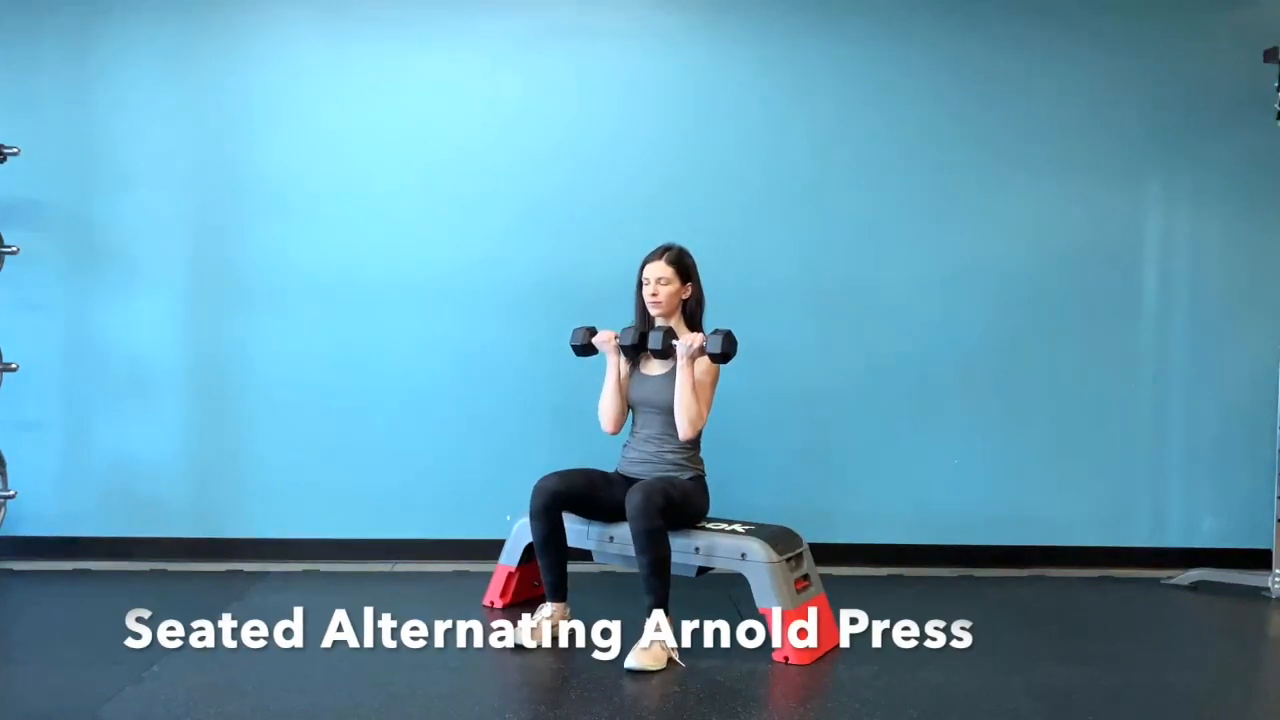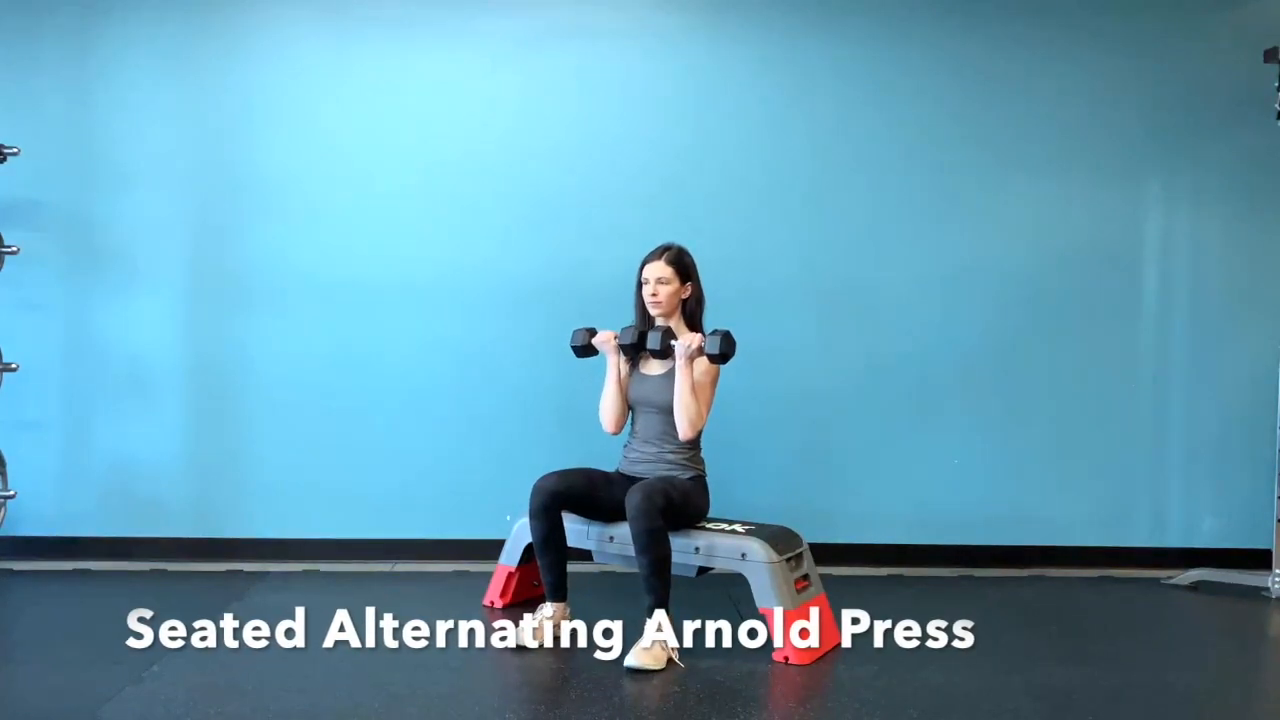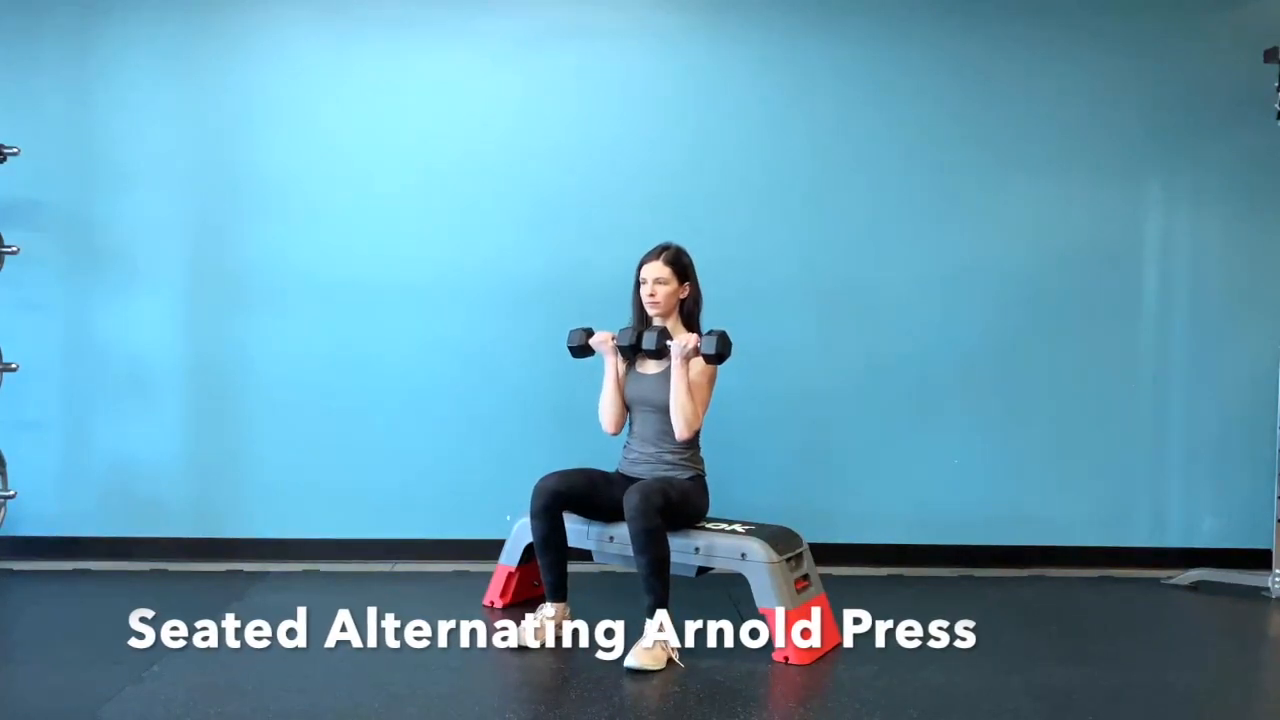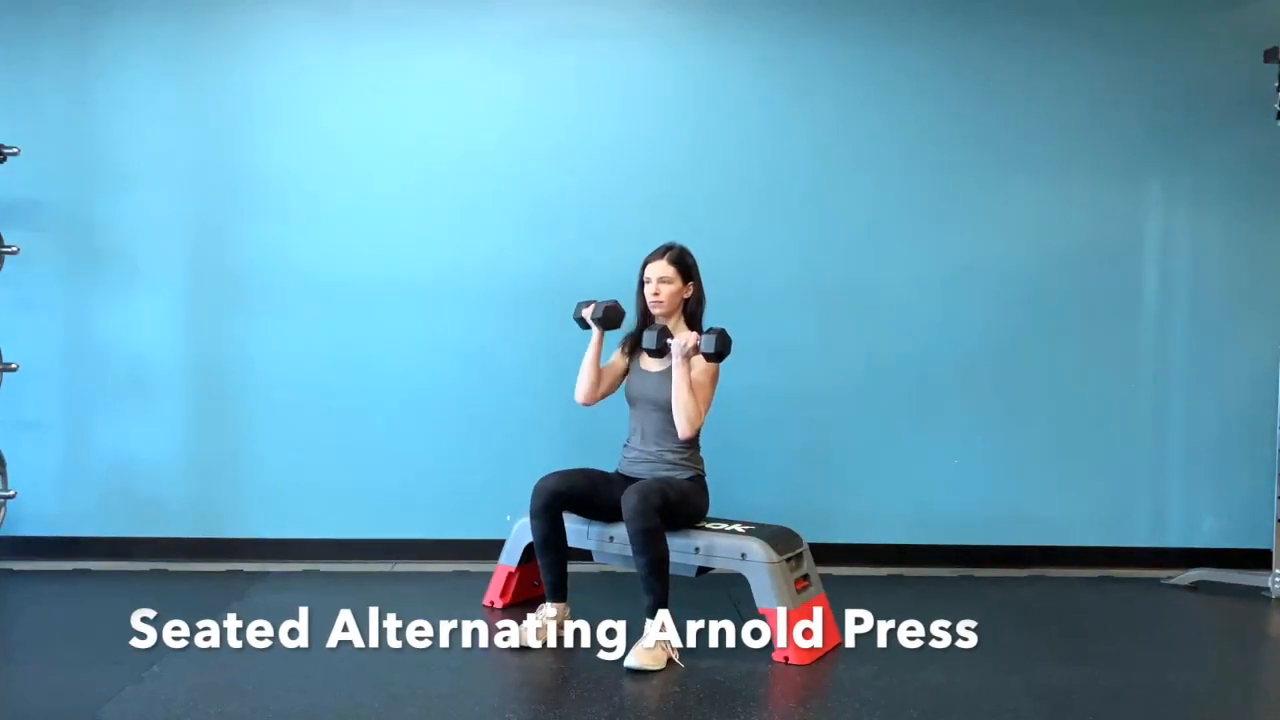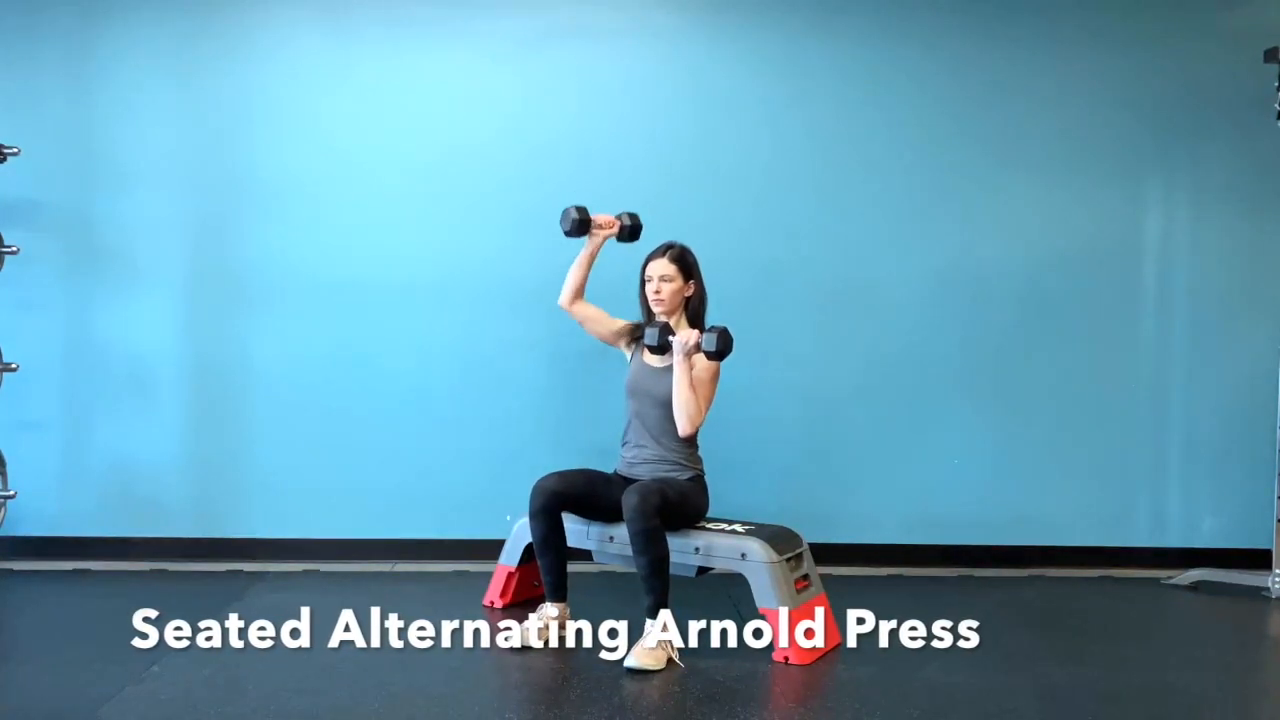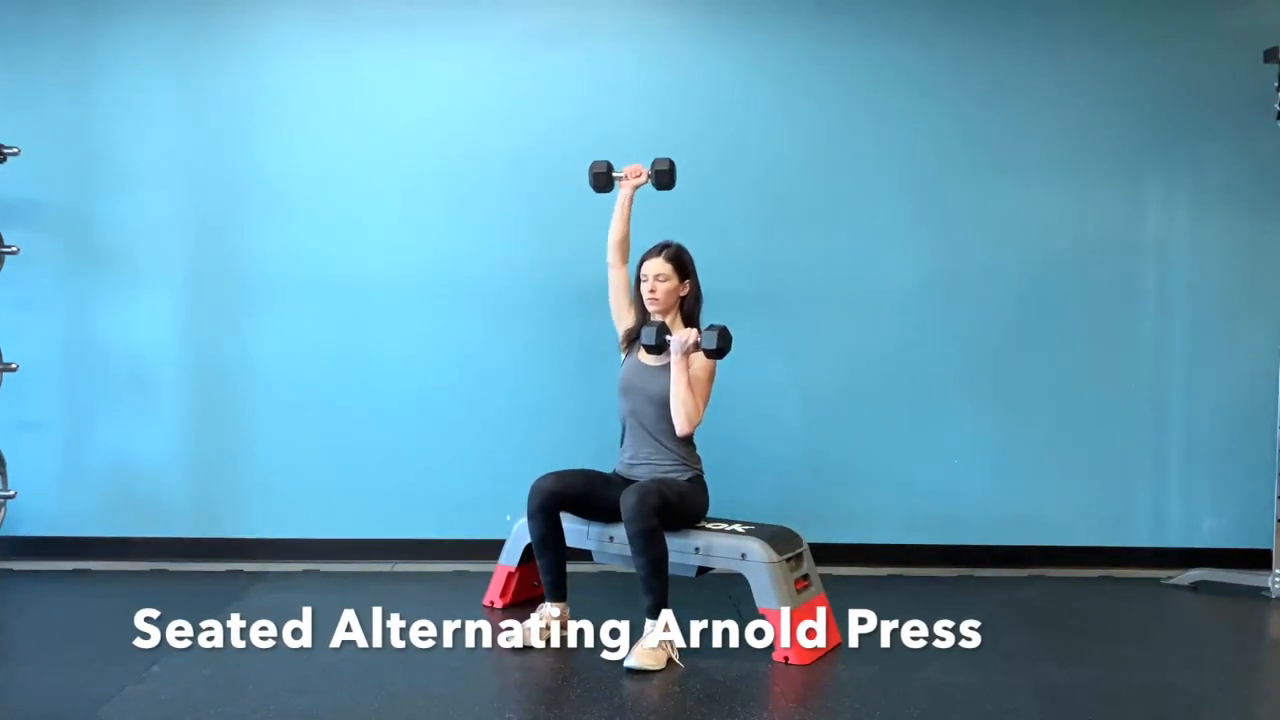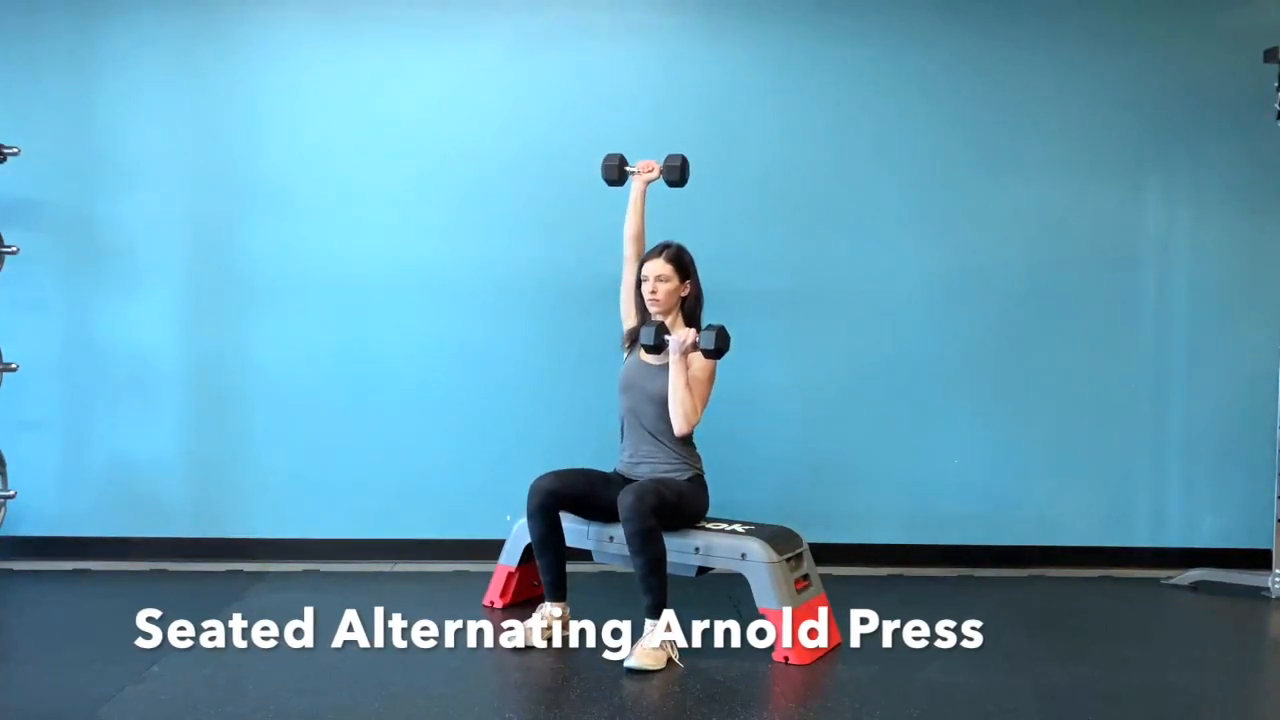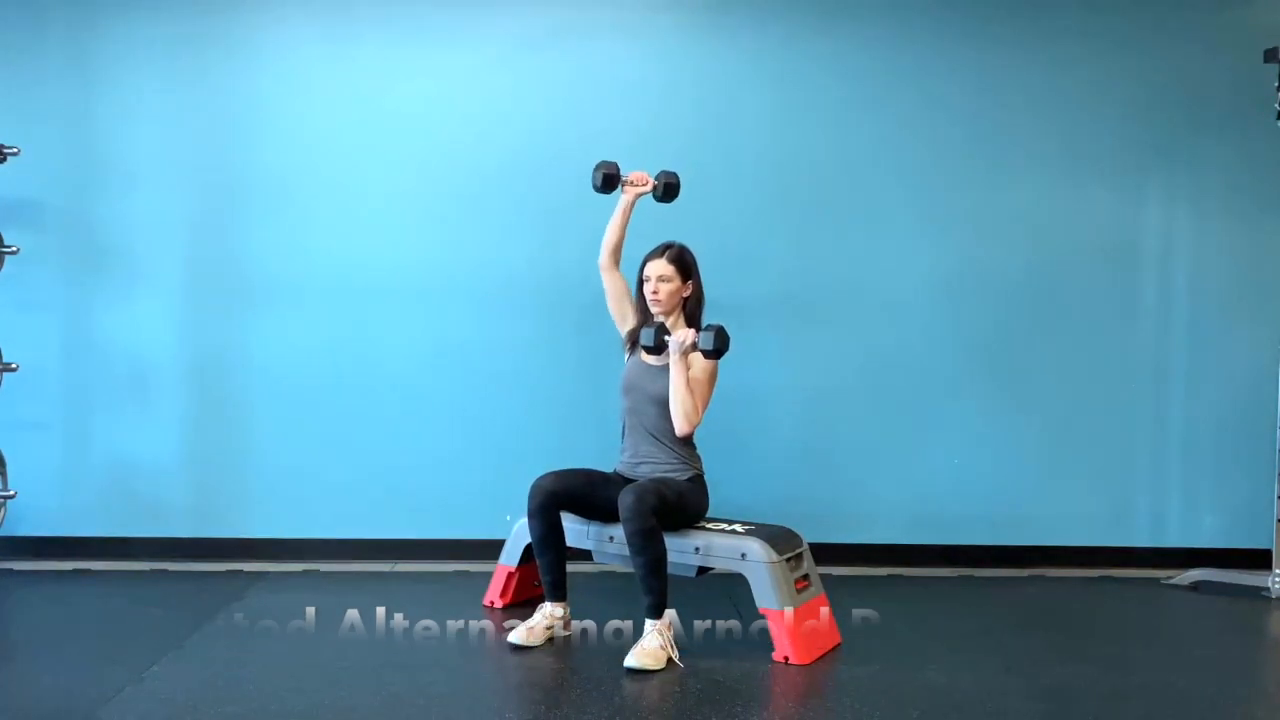
dt=0.3s
person 1, frame 1
left shoulder: (700, 352)
left elbow: (688, 429)
right elbow: (610, 423)
left wrist: (685, 362)
right wrist: (612, 359)
left hip: (681, 485)
right hip: (626, 478)
left knee: (642, 500)
right knee: (547, 490)
right ankle: (555, 608)
person 1, frame 2
left shoulder: (701, 352)
left elbow: (689, 429)
right elbow: (612, 424)
left wrist: (685, 362)
right wrist: (612, 360)
left hip: (681, 485)
right hip: (627, 478)
left knee: (643, 501)
right knee: (547, 489)
right ankle: (555, 607)
person 1, frame 3
left shoulder: (697, 352)
left elbow: (685, 429)
right elbow: (611, 424)
left wrist: (680, 363)
right wrist: (610, 360)
left hip: (682, 485)
right hip: (628, 477)
left knee: (641, 501)
right knee: (548, 489)
left ankle: (657, 629)
right ankle: (555, 607)
person 1, frame 4
left shoulder: (700, 351)
right shoulder: (633, 344)
left elbow: (687, 428)
right elbow: (584, 396)
left wrist: (680, 360)
right wrist: (597, 336)
left hip: (681, 485)
right hip: (627, 477)
left knee: (639, 501)
right knee: (548, 489)
left ankle: (657, 629)
right ankle: (555, 606)
person 1, frame 5
left shoulder: (702, 352)
right shoulder: (635, 341)
left elbow: (687, 426)
right elbow: (570, 300)
left wrist: (683, 357)
right wrist: (595, 241)
left hip: (680, 487)
right hip: (626, 479)
left knee: (640, 503)
right knee: (547, 489)
left ankle: (658, 630)
right ankle: (555, 608)
person 1, frame 6
left shoulder: (698, 351)
right shoulder: (633, 335)
left elbow: (684, 424)
right elbow: (615, 257)
left wrist: (678, 358)
right wrist: (626, 193)
left hip: (680, 487)
right hip: (625, 480)
left knee: (639, 502)
right knee: (545, 490)
left ankle: (657, 629)
right ankle: (554, 608)
person 1, frame 7
left shoulder: (699, 352)
right shoulder: (635, 335)
left elbow: (683, 424)
right elbow: (630, 252)
left wrist: (678, 358)
right wrist: (639, 187)
left hip: (680, 487)
right hip: (626, 477)
left knee: (635, 502)
right knee: (545, 489)
left ankle: (657, 628)
right ankle: (555, 609)
person 1, frame 8
left shoulder: (699, 352)
right shoulder: (635, 334)
left elbow: (684, 425)
right elbow: (607, 263)
left wrist: (678, 356)
right wrist: (628, 200)
left hip: (680, 486)
right hip: (626, 478)
left knee: (637, 502)
right knee: (545, 489)
left ankle: (658, 627)
right ankle: (555, 609)
